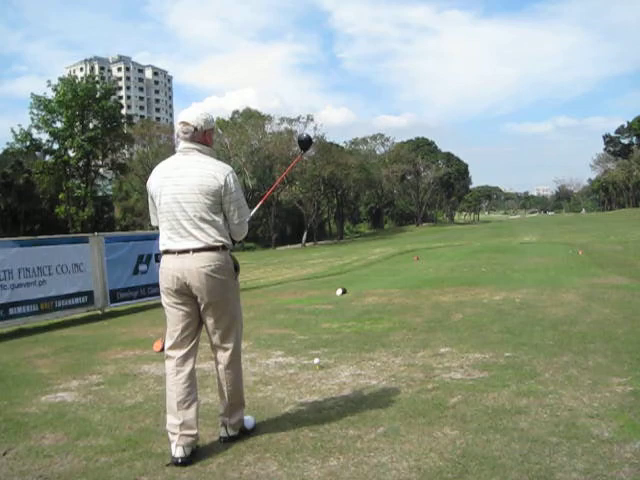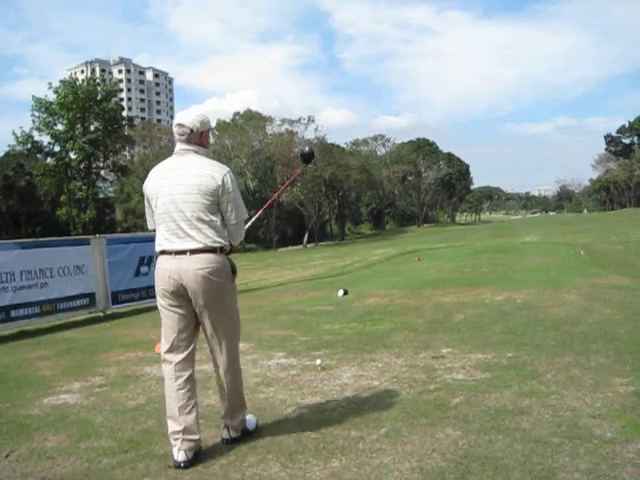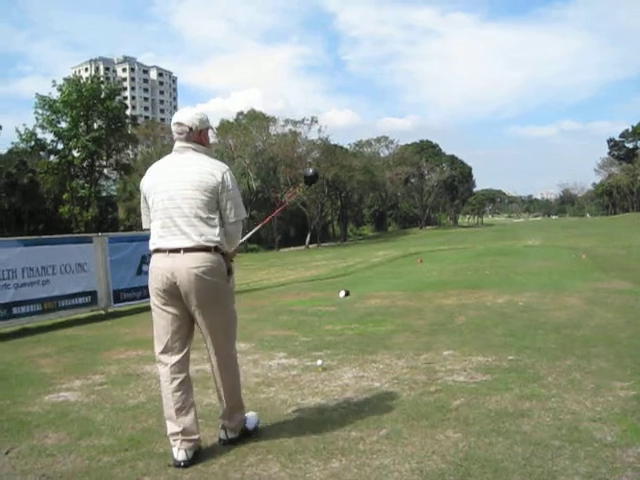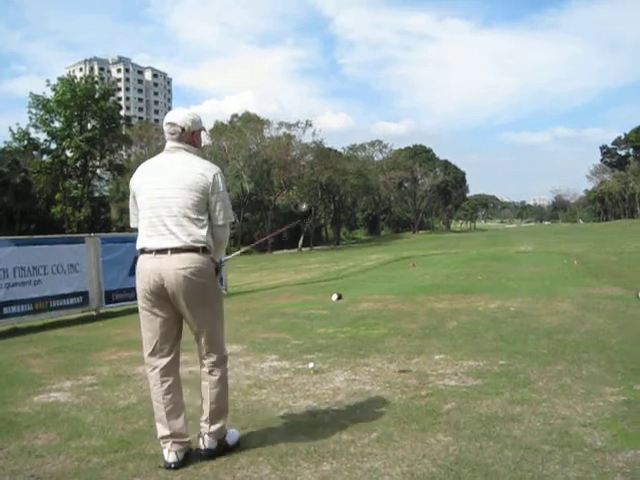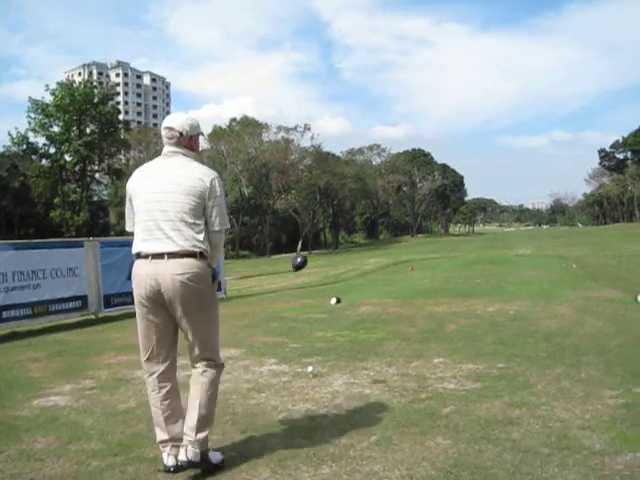
dt=0.1s
person 1, frame 1
left shoulder: (157, 174)
right shoulder: (221, 172)
left elbow: (158, 224)
right elbow: (239, 229)
left hip: (170, 265)
right hip: (211, 263)
left knee: (178, 354)
right knee: (226, 347)
left ankle: (181, 441)
right ankle: (232, 422)
person 1, frame 2
left shoulder: (153, 176)
right shoulder: (218, 172)
left elbow: (155, 226)
right elbow: (236, 231)
left hip: (166, 267)
right hip: (208, 265)
left knee: (175, 357)
right knee: (224, 349)
left ankle: (183, 444)
right ankle: (234, 423)
person 1, frame 3
left shoulder: (152, 174)
right shoulder: (217, 170)
left elbow: (150, 226)
right elbow: (233, 228)
right wrist: (223, 252)
left hip: (160, 265)
right hip: (203, 264)
left knee: (170, 357)
right knee: (222, 349)
left ankle: (183, 443)
right ankle: (234, 423)
person 1, frame 4
left shoulder: (142, 173)
right shoulder: (208, 171)
left elbow: (137, 225)
right elbow: (221, 232)
right wrist: (211, 257)
left hip: (148, 266)
right hip: (191, 265)
left knee: (159, 360)
right knee: (212, 354)
left ankle: (173, 445)
right ankle: (213, 435)
person 1, frame 5
left shoulder: (138, 177)
right shoulder: (206, 176)
left elbow: (133, 230)
right elbow: (216, 235)
right wrist: (207, 268)
left hip: (144, 271)
right hip: (187, 270)
left knee: (158, 366)
right knee: (205, 360)
left ankle: (171, 448)
right ankle: (193, 447)
